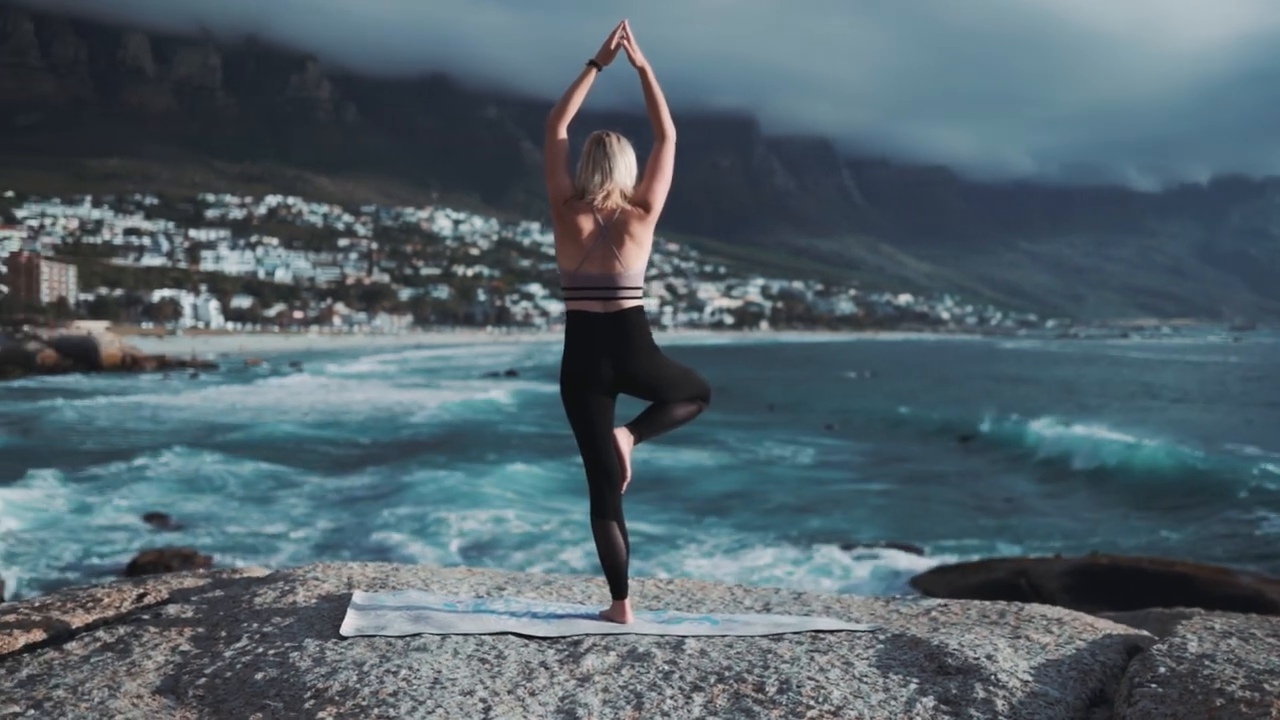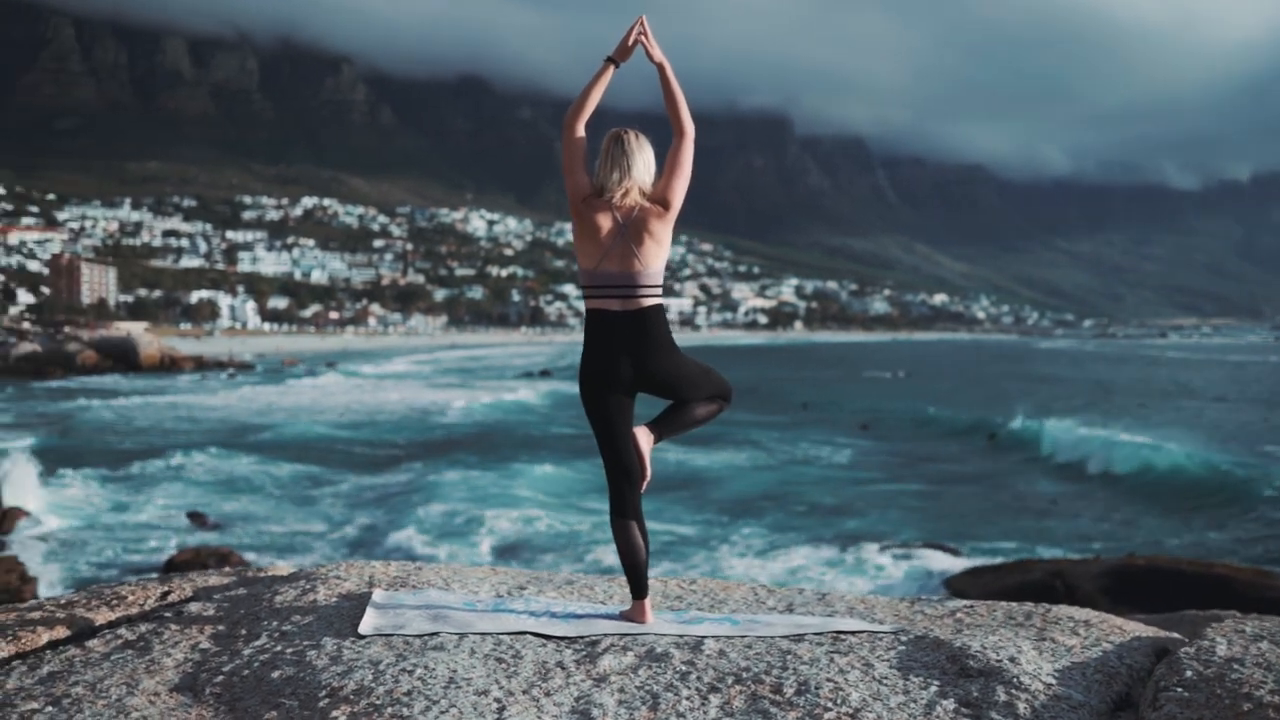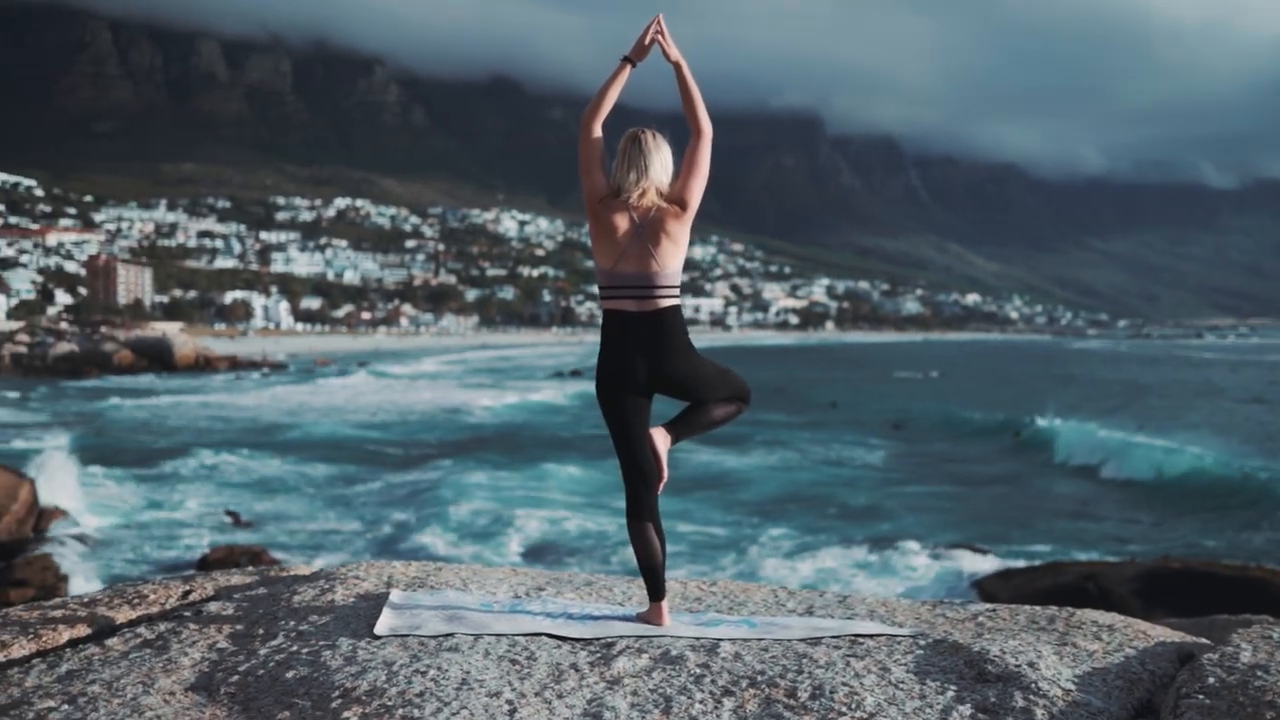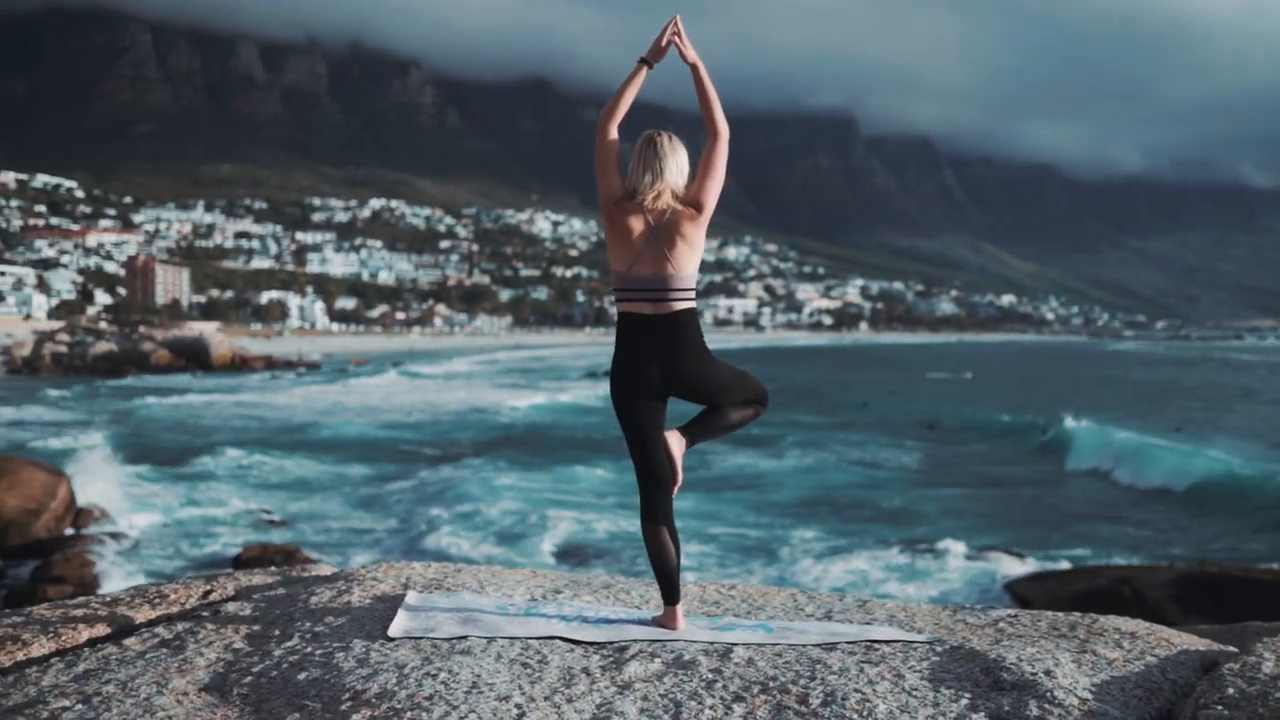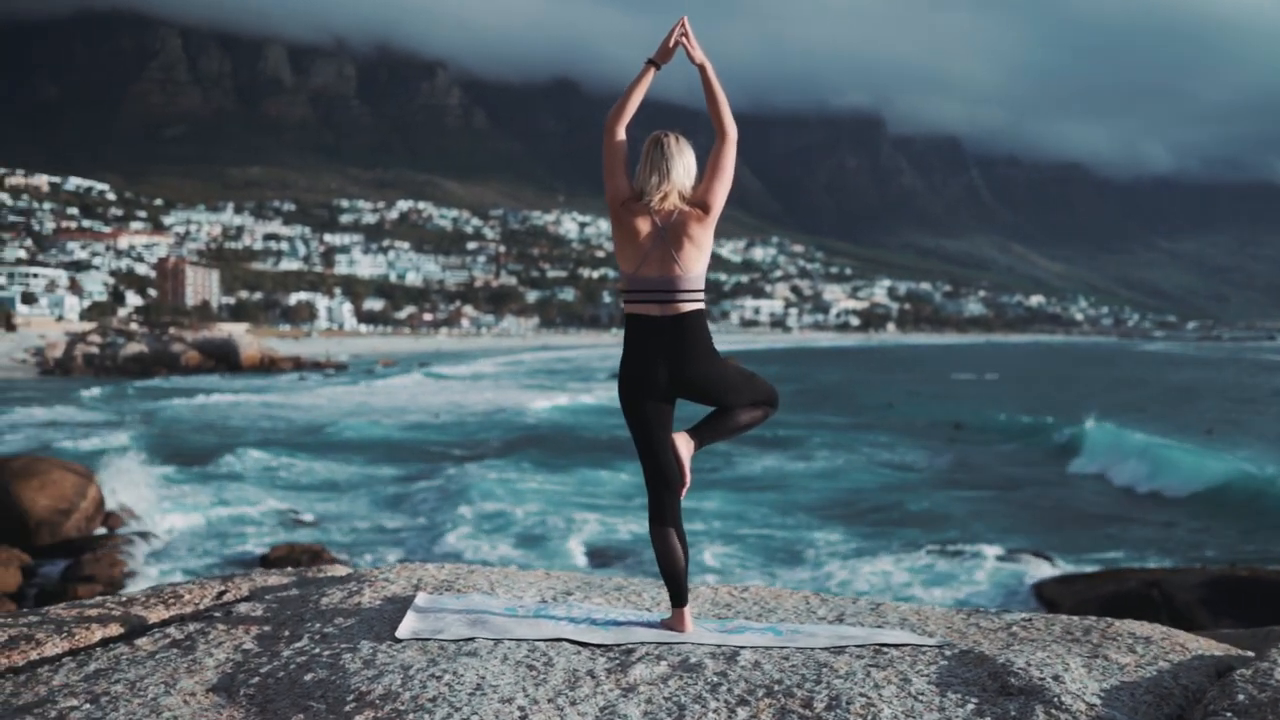
dt=0.4s
person 1, frame 1
left shoulder: (566, 214)
right shoulder: (642, 216)
left elbow: (555, 129)
right elbow: (668, 136)
left wrist: (597, 64)
right wrist: (641, 65)
left hip: (582, 358)
right hip: (633, 353)
left knee: (603, 487)
right knee: (697, 392)
left ankle: (620, 605)
right ankle: (630, 435)
person 1, frame 2
left shoulder: (584, 212)
right shoulder: (661, 213)
left elbow: (573, 126)
right elbow: (686, 132)
left wrist: (615, 60)
right wrist: (659, 61)
left hip: (601, 358)
right hip: (653, 352)
left knee: (622, 486)
right knee: (719, 392)
left ankle: (640, 605)
right ankle: (651, 434)
person 1, frame 3
left shoulder: (602, 213)
right shoulder: (678, 214)
left elbow: (589, 127)
right elbow: (704, 132)
left wrist: (631, 59)
right wrist: (676, 60)
left hip: (618, 358)
right hip: (669, 352)
left knee: (639, 488)
right knee: (738, 393)
left ankle: (657, 607)
right ankle: (667, 435)
person 1, frame 4
left shoulder: (616, 215)
right shoulder: (693, 217)
left elbow: (606, 128)
right elbow: (720, 134)
left wrist: (648, 61)
right wrist: (693, 61)
left hip: (632, 361)
right hip: (684, 356)
left knee: (653, 491)
right knee: (754, 396)
left ankle: (672, 611)
right ankle: (683, 438)
person 1, frame 5
left shoulder: (624, 216)
right shoulder: (701, 218)
left elbow: (613, 130)
right elbow: (728, 134)
left wrist: (655, 63)
right wrist: (701, 62)
left hip: (640, 362)
right hip: (691, 357)
left knee: (662, 493)
right knee: (764, 397)
left ankle: (680, 614)
right ankle: (691, 440)
